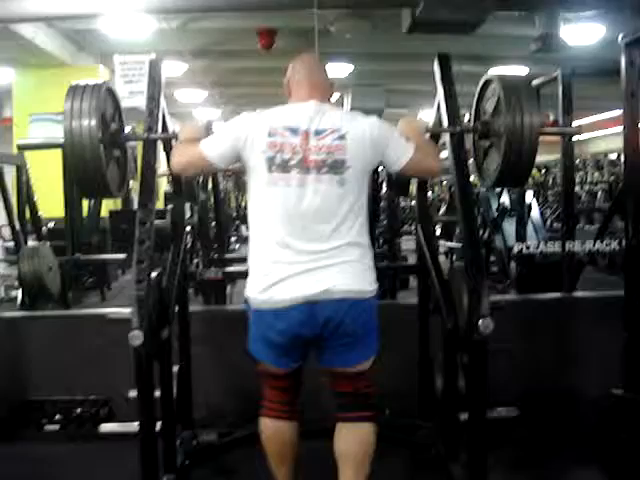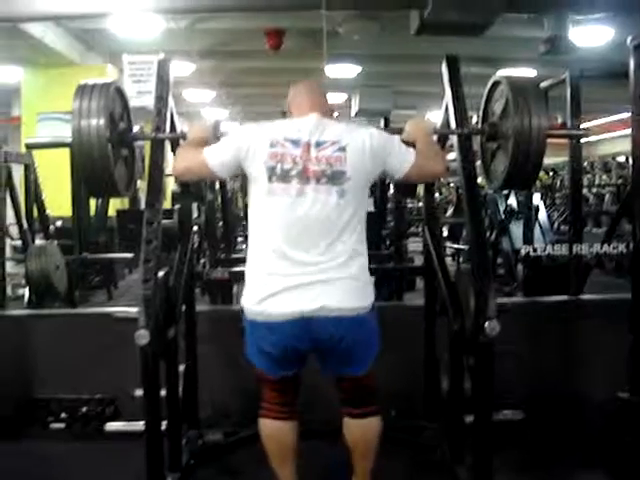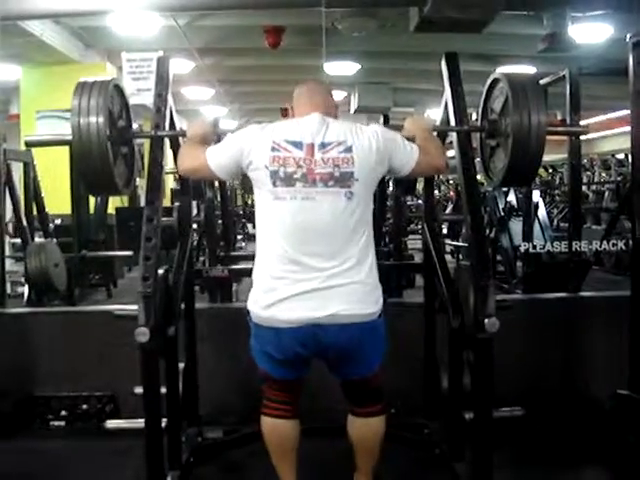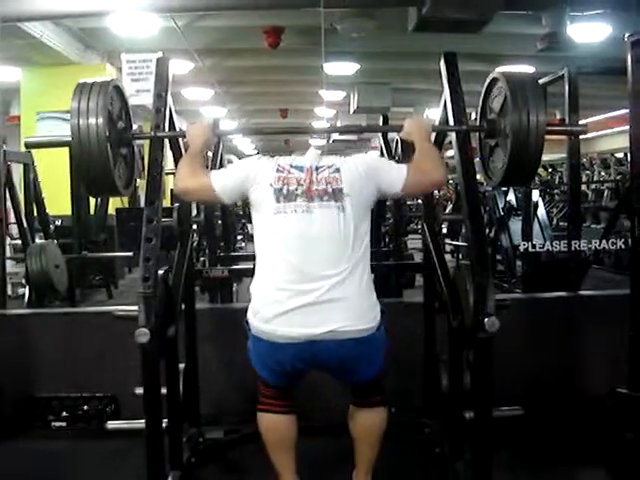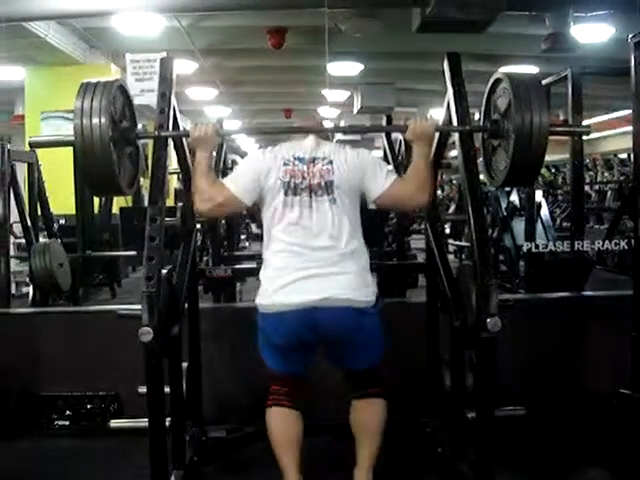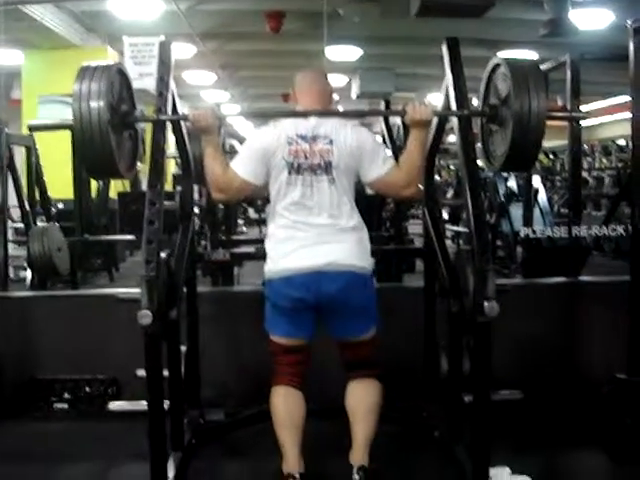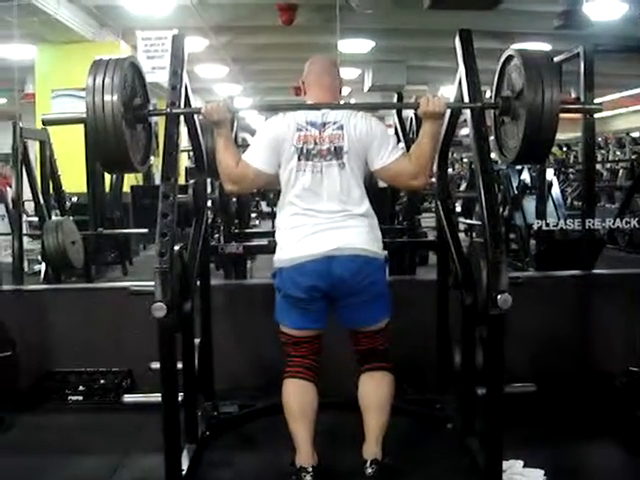
dt=0.5s
person 1, frame 1
left shoulder: (252, 125)
right shoulder: (365, 128)
left elbow: (180, 164)
right elbow: (430, 165)
left wrist: (188, 136)
right wrist: (415, 133)
left hip: (276, 296)
right hip: (348, 293)
left knee: (278, 397)
right knee: (354, 401)
person 1, frame 2
left shoulder: (254, 137)
right shoulder: (366, 140)
left elbow: (183, 167)
right elbow: (434, 167)
left wrist: (195, 139)
right wrist: (422, 135)
left hip: (272, 308)
right hip: (346, 307)
left knee: (277, 399)
right knee: (359, 398)
person 1, frame 3
left shoulder: (256, 139)
right shoulder: (371, 139)
left elbow: (188, 165)
right elbow: (436, 162)
left wrist: (196, 134)
right wrist: (421, 131)
left hip: (277, 313)
right hip: (354, 312)
left knee: (278, 400)
right knee: (365, 400)
person 1, frame 4
left shoulder: (259, 170)
right shoulder: (361, 168)
left elbow: (186, 184)
right elbow: (434, 176)
left wrist: (197, 145)
right wrist: (420, 136)
left hip: (275, 328)
right hip: (352, 328)
left knee: (274, 397)
right knee: (368, 395)
person 1, frame 5
left shoulder: (264, 159)
right shoulder: (355, 158)
left elbow: (207, 204)
right elbow: (416, 196)
left wrist: (203, 151)
right wrist: (421, 145)
left hip: (281, 304)
right hip: (348, 301)
left knee: (283, 392)
right knee: (367, 386)
person 1, frame 6
left shoulder: (267, 137)
right shoulder: (355, 136)
left elbow: (222, 189)
right elbow: (406, 186)
left wrist: (209, 137)
right wrist: (418, 131)
left hip: (287, 274)
right hip: (348, 271)
left knee: (288, 371)
right knee: (362, 366)
person 1, frame 7
left shoulder: (278, 127)
right shoulder: (364, 125)
left elbow: (235, 181)
right elbow: (415, 176)
left wrist: (221, 129)
right wrist: (431, 123)
left hip: (298, 261)
right hip: (359, 257)
left knee: (300, 362)
right knee: (374, 357)
